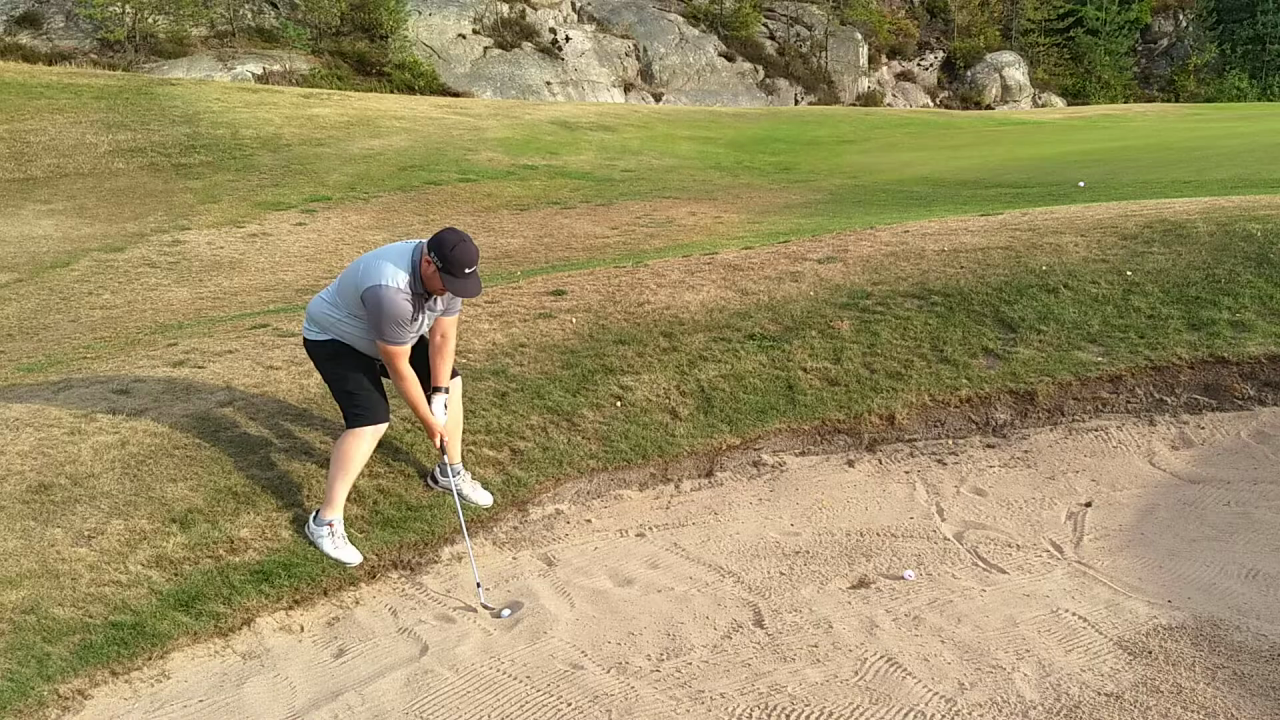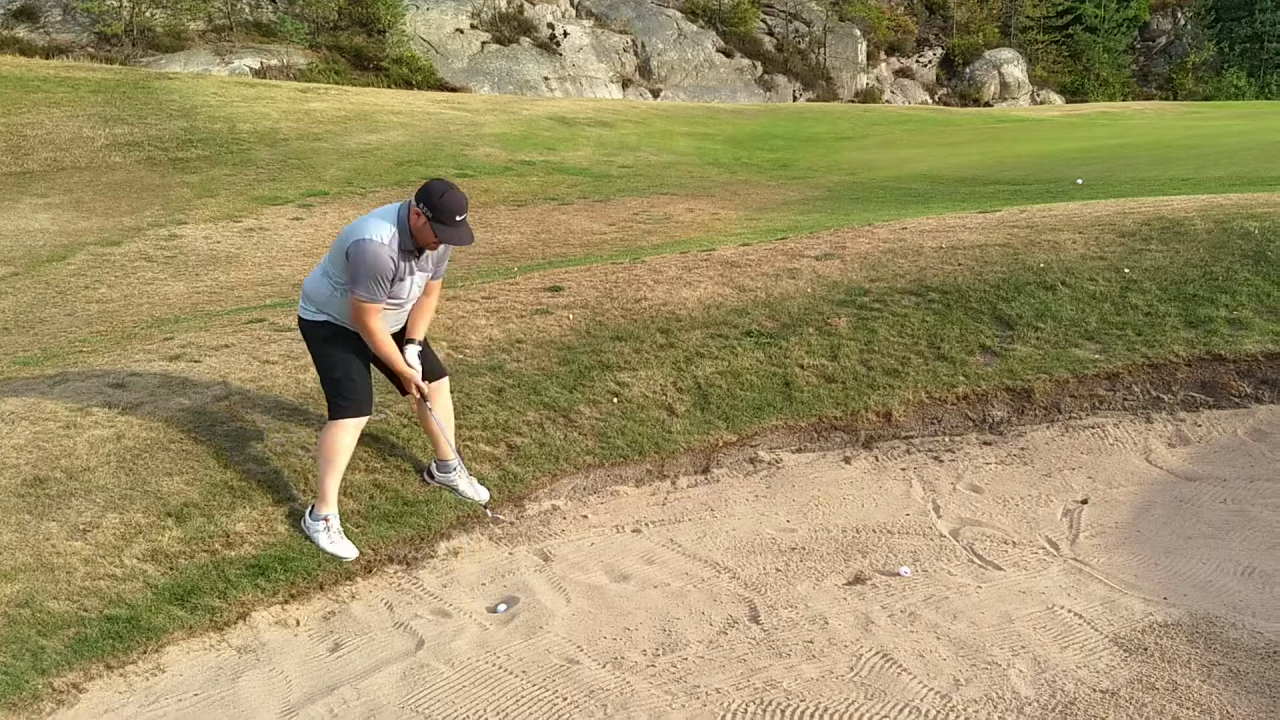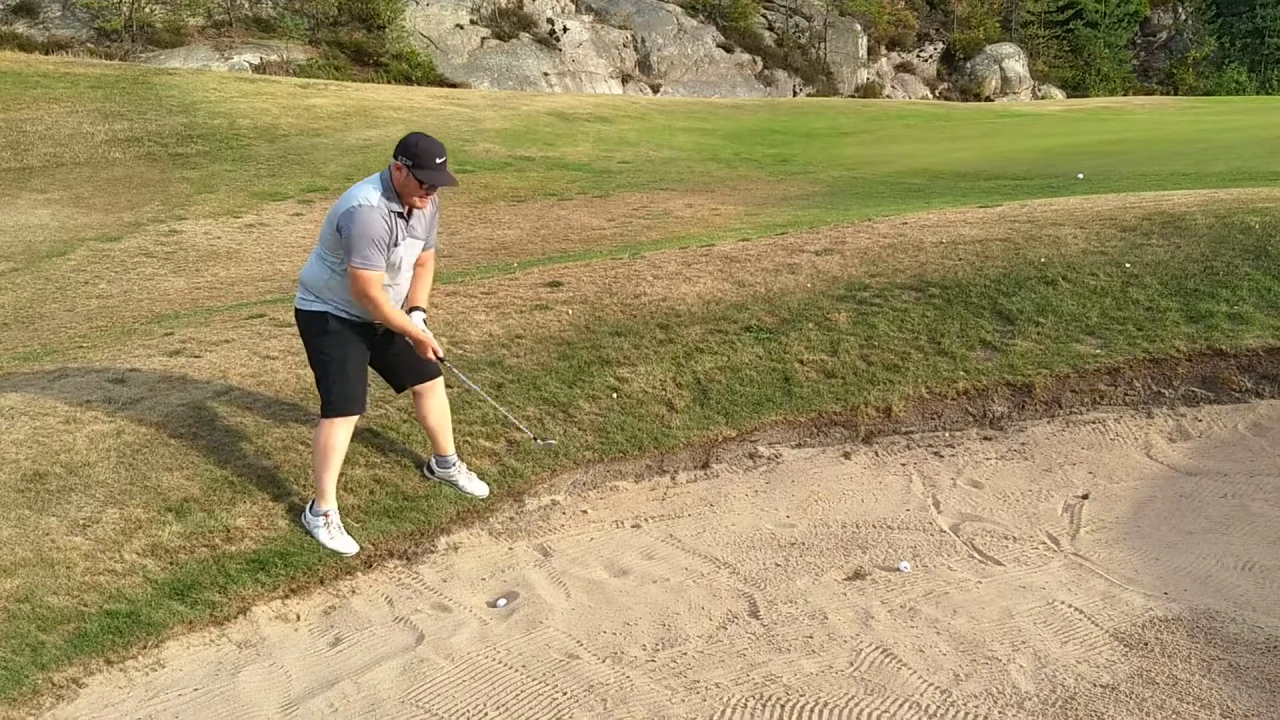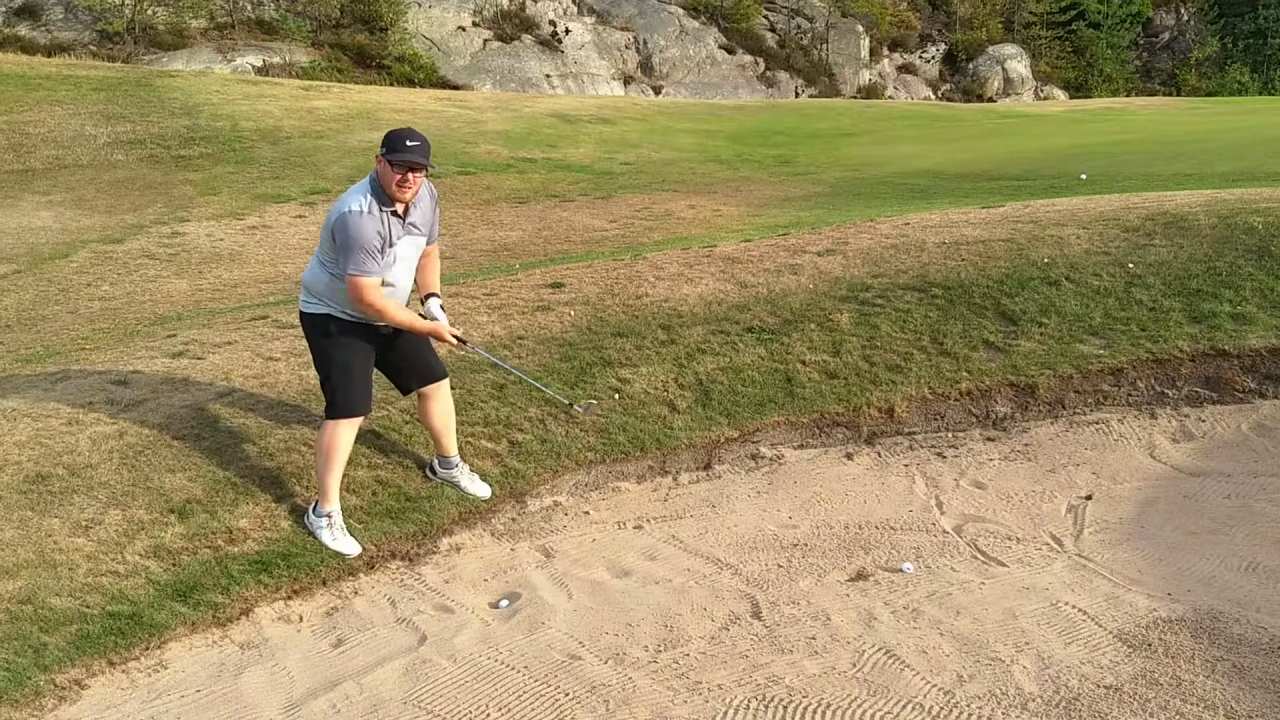
dt=0.4s
person 1, frame 1
left shoulder: (448, 271)
right shoulder: (391, 289)
left elbow: (443, 335)
right elbow: (398, 366)
left wrist: (438, 398)
right wrist: (428, 420)
right hip: (335, 338)
left knee: (449, 381)
right knee: (370, 422)
left ankle: (450, 473)
right ankle: (326, 522)
person 1, frame 2
left shoulder: (436, 234)
right shoulder: (376, 245)
left elbow: (429, 291)
right elbow: (364, 321)
left wrist: (412, 349)
right wrist: (401, 369)
left hip: (389, 321)
right hip: (332, 321)
left knee: (435, 381)
right knee: (351, 413)
left ankle: (446, 468)
right ankle: (321, 516)
person 1, frame 3
left shoulder: (425, 202)
right shoulder: (367, 210)
left elbow: (424, 261)
right elbow: (367, 293)
left wrist: (417, 315)
right wrist: (414, 333)
left hip: (382, 314)
right hip: (331, 314)
left knee: (429, 380)
right knee: (343, 409)
left ankle: (445, 462)
right ankle: (321, 511)
person 1, frame 4
left shoulder: (426, 197)
right shoulder: (358, 216)
left elbow: (427, 252)
right elbow: (367, 299)
left wrist: (433, 302)
right wrist: (425, 327)
left hip: (389, 314)
right hip: (336, 317)
left knee: (434, 382)
right knee: (348, 411)
left ankle: (447, 464)
right ankle: (324, 512)
